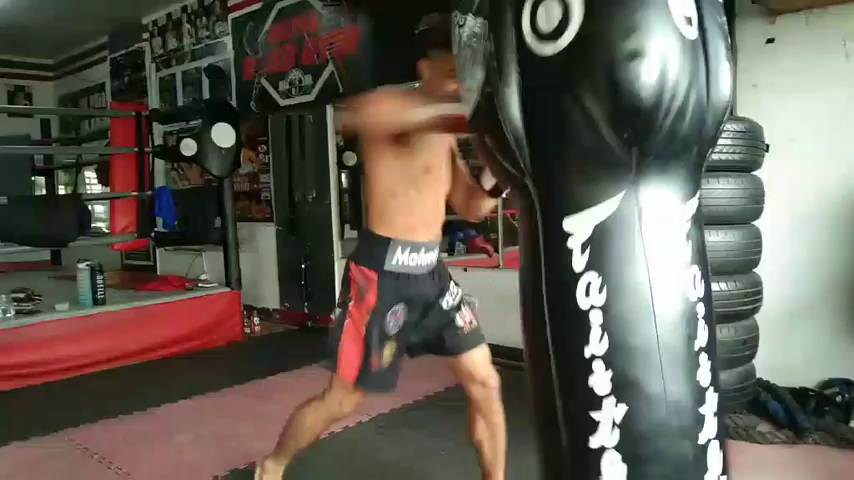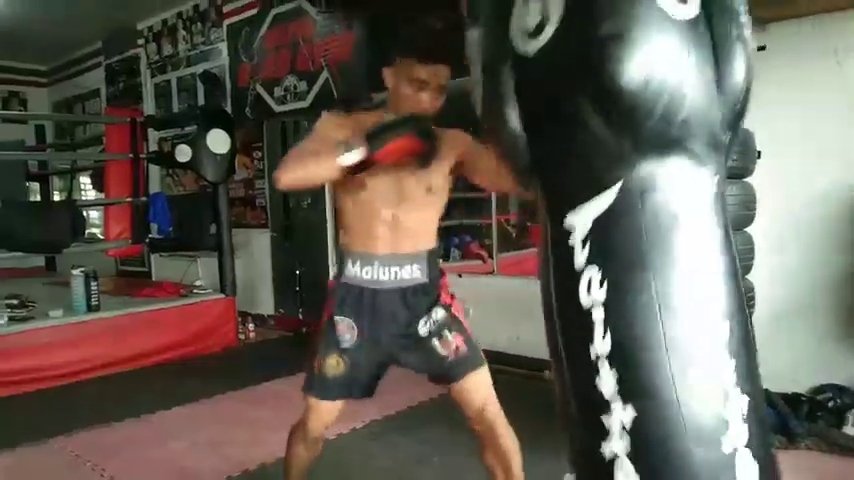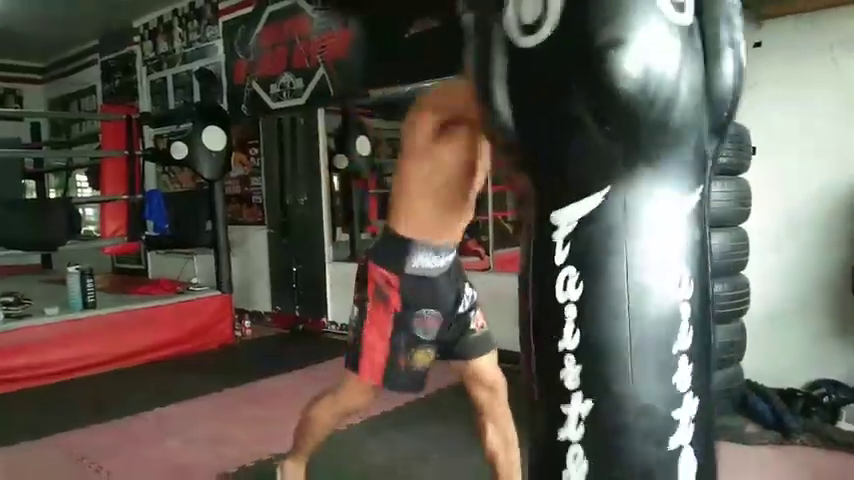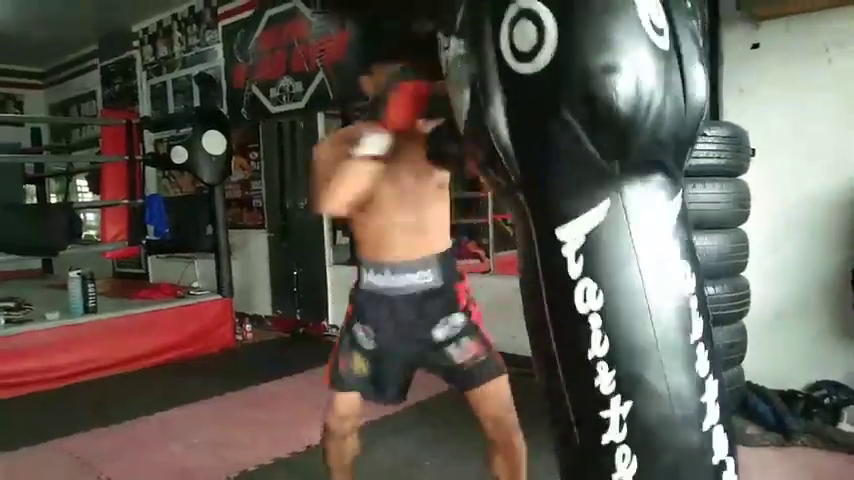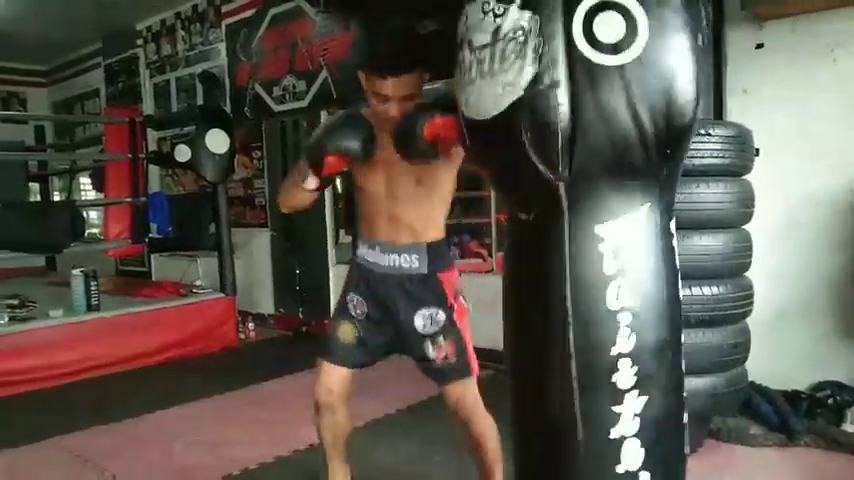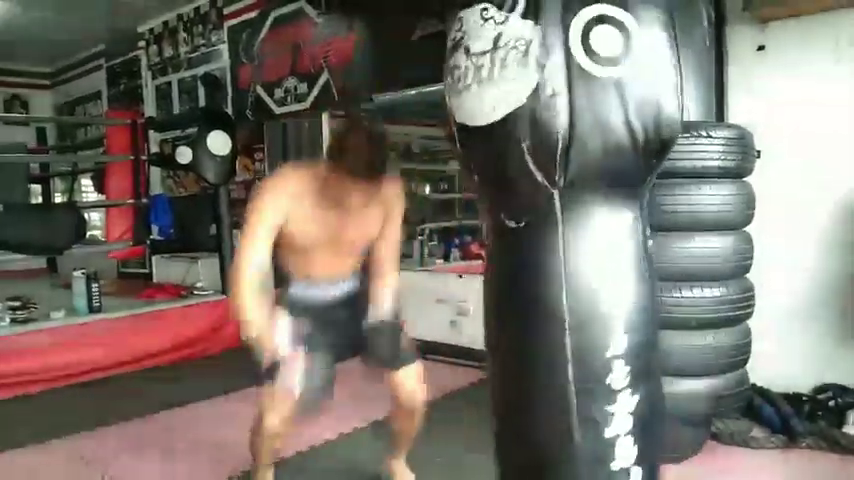
dt=0.3s
person 1, frame 1
left shoulder: (441, 137)
right shoulder: (394, 106)
left elbow: (472, 206)
right elbow: (357, 117)
left wrist: (498, 170)
right wrist: (462, 109)
left hip: (431, 272)
right hip: (383, 273)
left knee: (485, 385)
right knee: (343, 399)
person 1, frame 2
left shoulder: (452, 144)
right shoulder: (342, 127)
left elbow: (521, 182)
right elbow: (286, 176)
right wrist: (363, 151)
left hip: (421, 291)
right hip: (358, 292)
left knee: (486, 413)
right knee: (314, 423)
person 1, frame 3
left shoulder: (477, 131)
right shoulder: (443, 105)
left hip: (443, 273)
right hip: (401, 273)
left knee: (492, 393)
right knee: (357, 394)
person 1, frame 4
right shoulder: (339, 147)
right elbow: (330, 203)
right wrist: (381, 134)
left hip: (438, 293)
right hip: (377, 298)
left knee: (501, 417)
right knee: (339, 419)
person 1, frame 5
right shoulder: (348, 130)
right elbow: (287, 202)
right wrist: (315, 169)
left hip: (426, 276)
right hip: (368, 273)
left knee: (465, 404)
right knee: (327, 392)
person 1, frame 6
left shoulder: (388, 192)
right shoulder: (279, 193)
left elbow: (386, 268)
right elbow: (245, 286)
left wrist: (379, 321)
right wrist: (277, 350)
left hip: (357, 295)
right hip: (299, 303)
left knee: (412, 396)
right knee: (272, 420)
